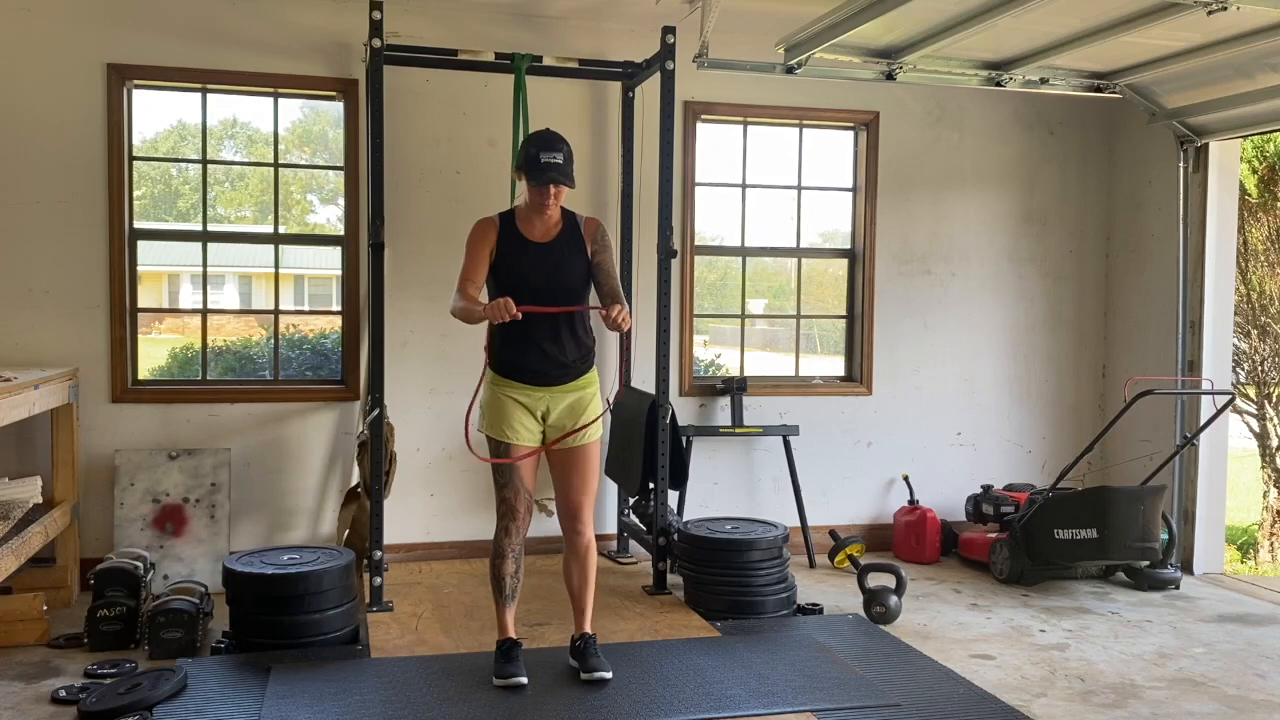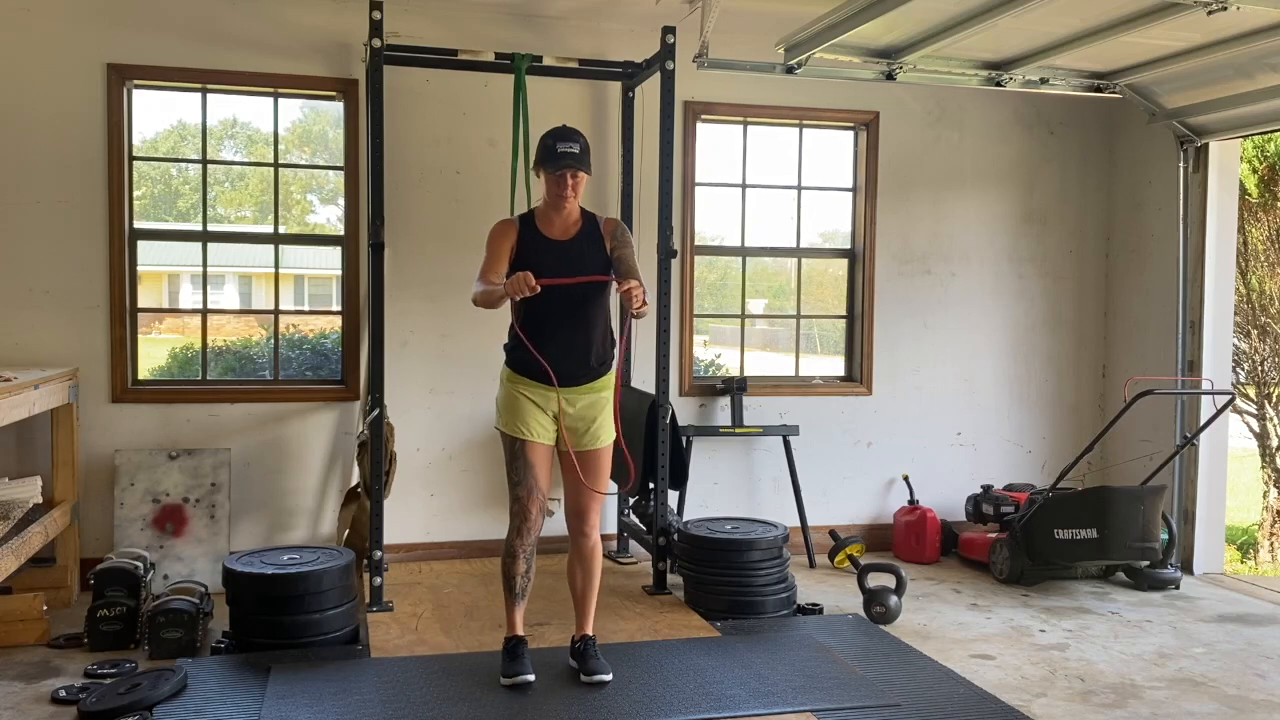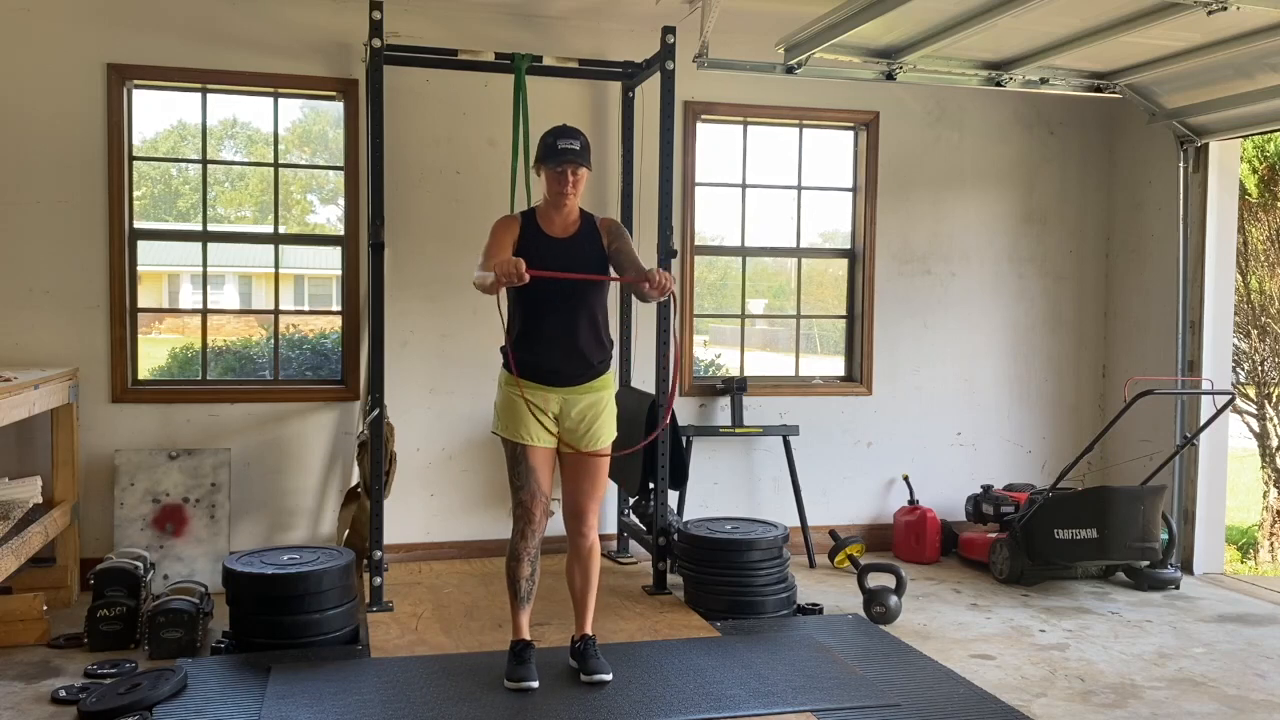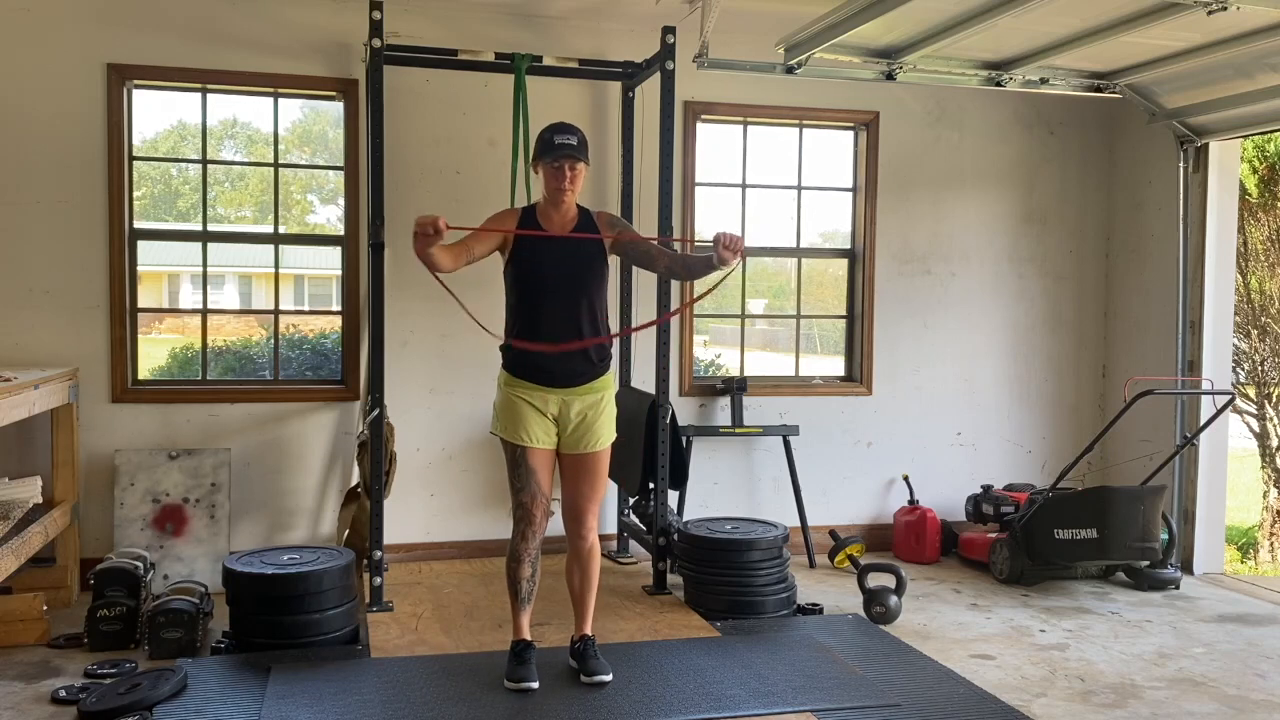
dt=0.3s
person 1, frame 1
left shoulder: (590, 231)
right shoulder: (490, 232)
left elbow: (612, 293)
right elbow: (459, 302)
left wrist: (619, 312)
right wrist: (486, 310)
left hip: (577, 391)
right hip: (511, 391)
left knee: (580, 522)
right knee: (513, 519)
left ankle: (584, 637)
right ankle: (507, 641)
person 1, frame 2
left shoulder: (610, 232)
right shoulder: (510, 231)
left elbow: (633, 285)
right elbow: (480, 292)
left wrist: (636, 296)
right wrist: (506, 288)
left hip: (593, 392)
right hip: (528, 389)
left knee: (587, 524)
right knee: (526, 518)
left ankle: (584, 638)
right ankle: (515, 639)
person 1, frame 3
left shoulder: (605, 231)
right shoulder: (513, 228)
left elbow: (640, 279)
right elbow: (483, 275)
left wrist: (656, 283)
right wrist: (498, 274)
left hip: (591, 392)
right hip: (527, 392)
left knee: (585, 524)
right knee: (530, 521)
left ankle: (584, 638)
right ankle: (521, 643)
person 1, frame 4
left shoulder: (605, 228)
right shoulder: (510, 224)
left elbow: (668, 262)
right elbow: (446, 261)
left wrist: (716, 259)
right wrist: (426, 242)
left hip: (591, 392)
right hip: (526, 392)
left knee: (584, 525)
right knee: (529, 521)
left ankle: (584, 639)
right ankle: (521, 643)
